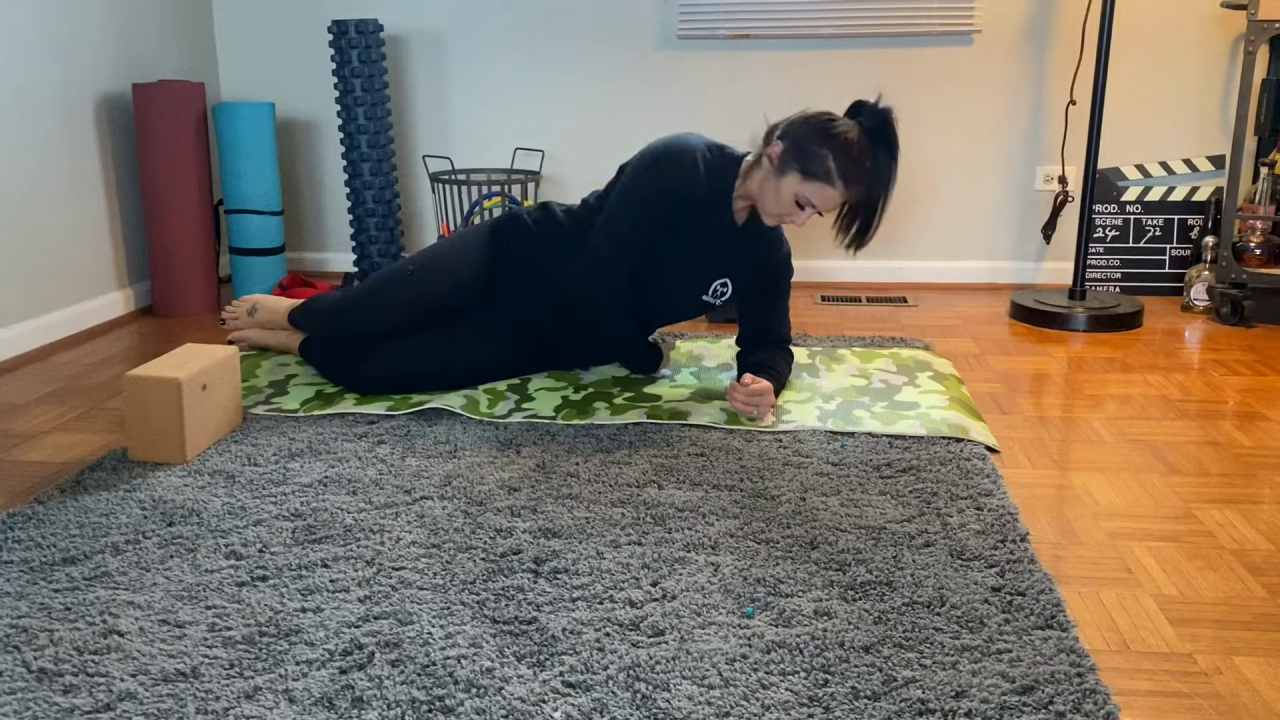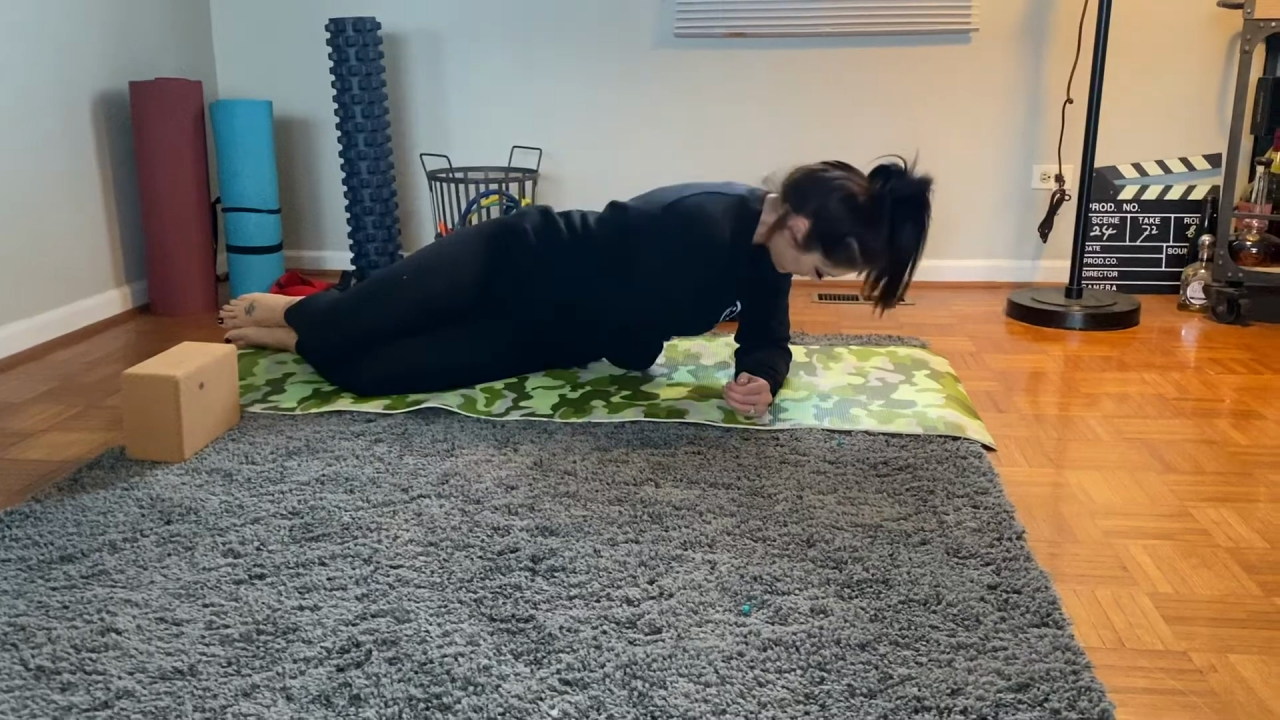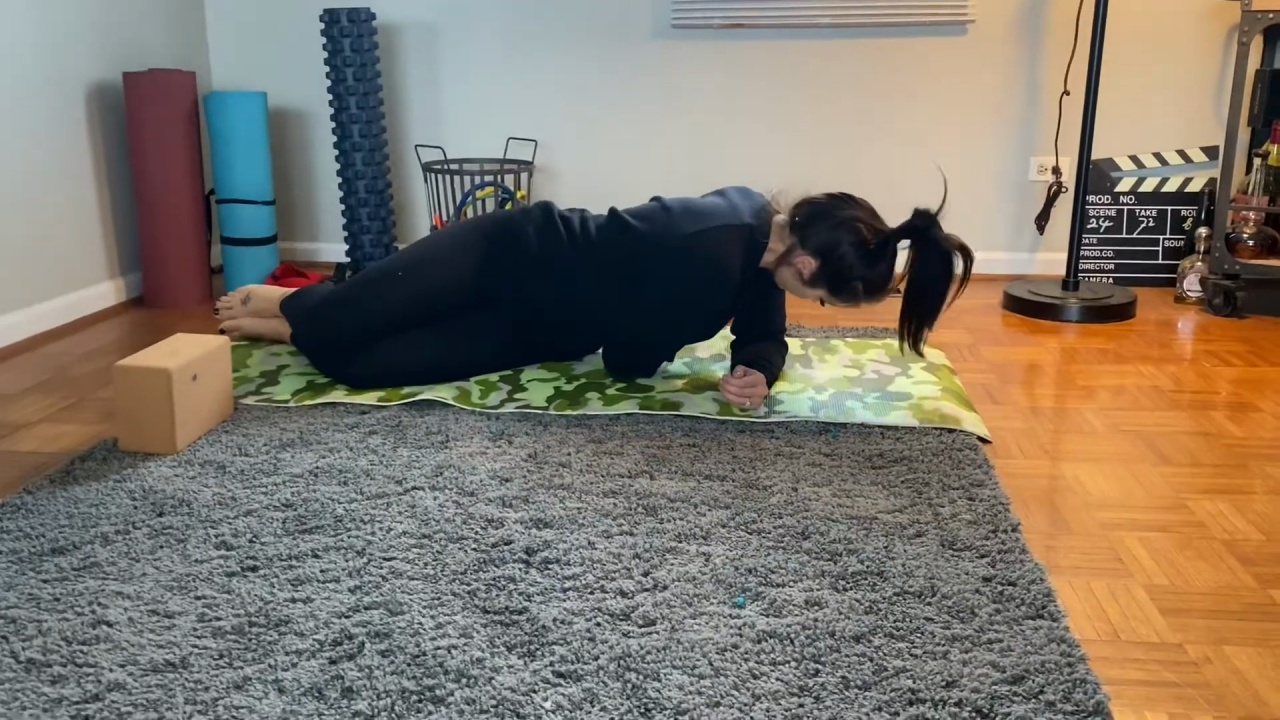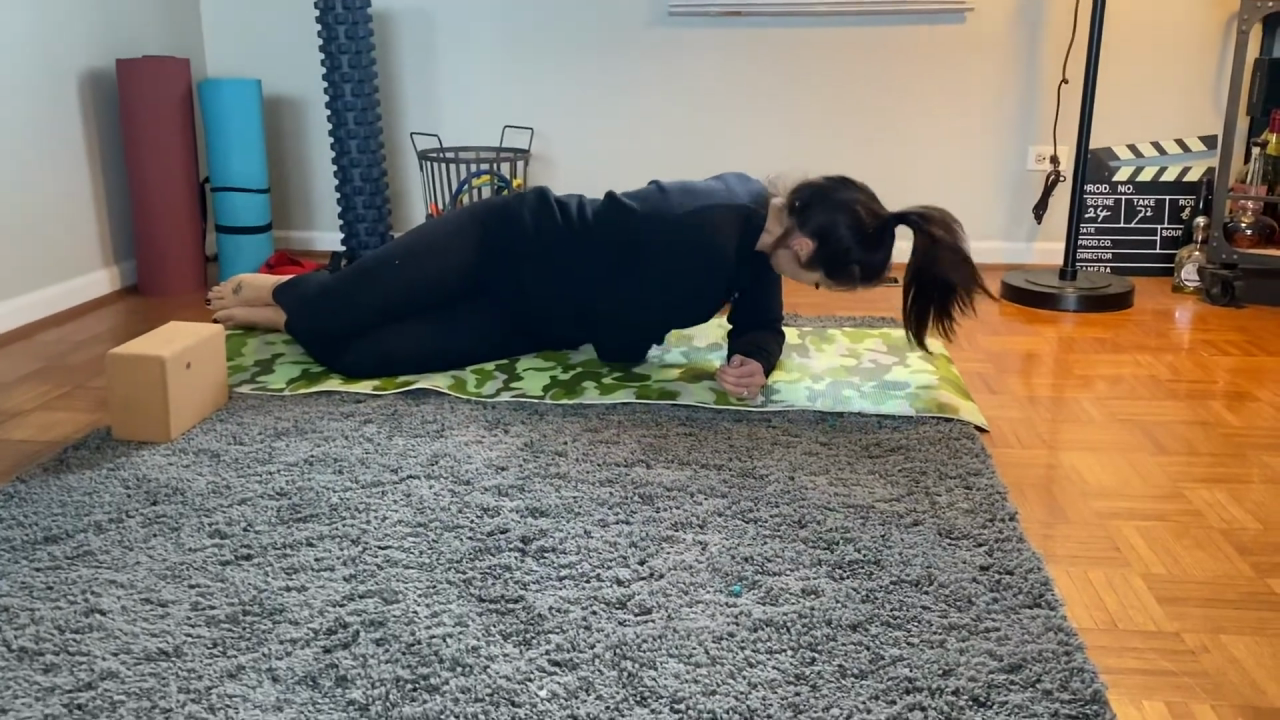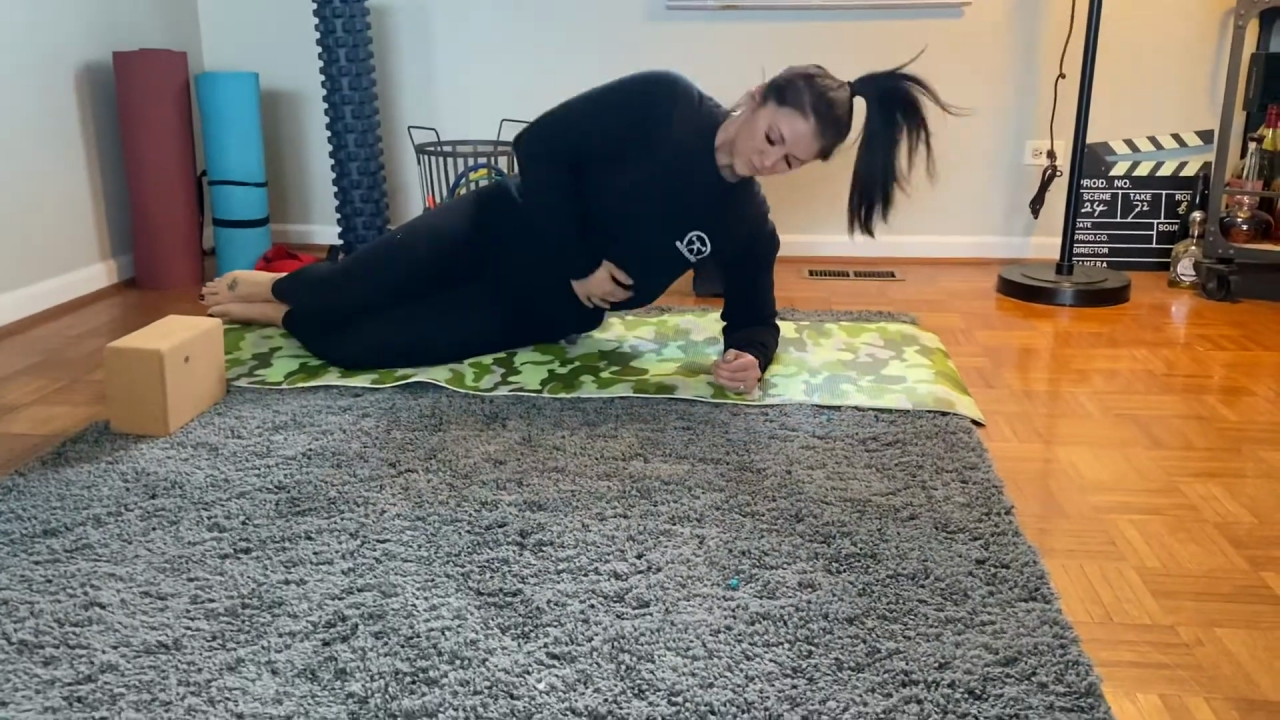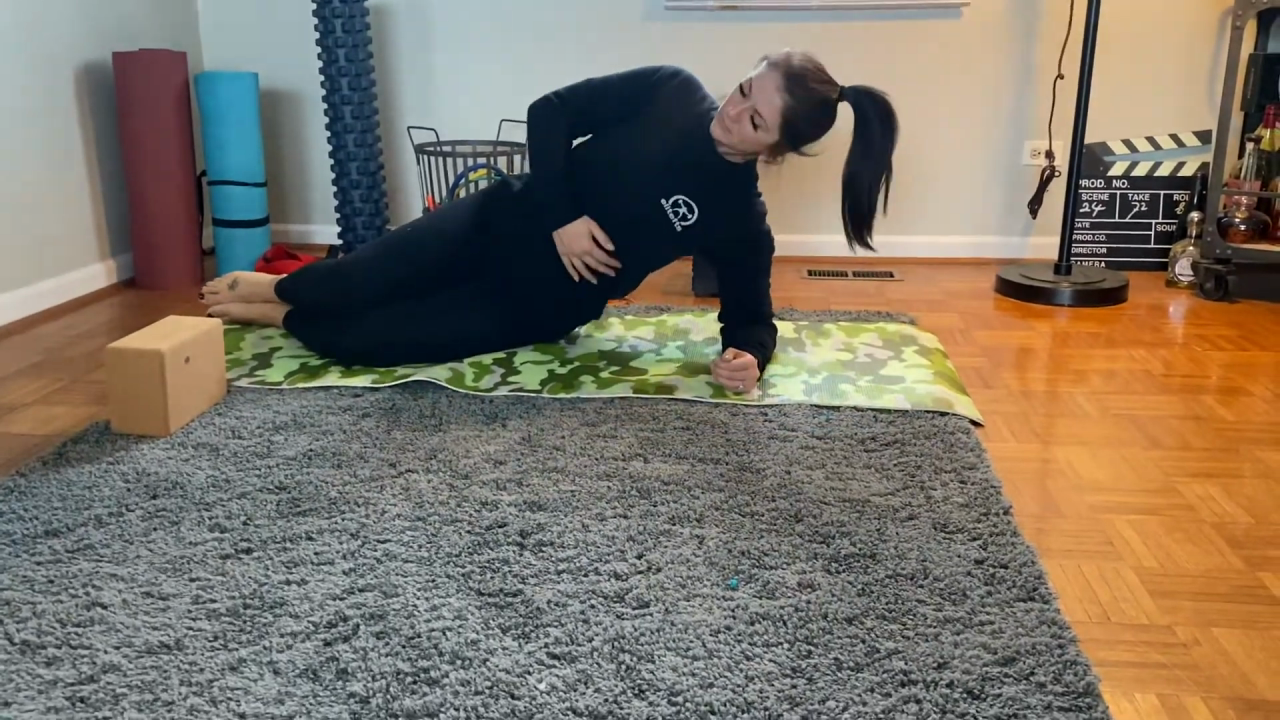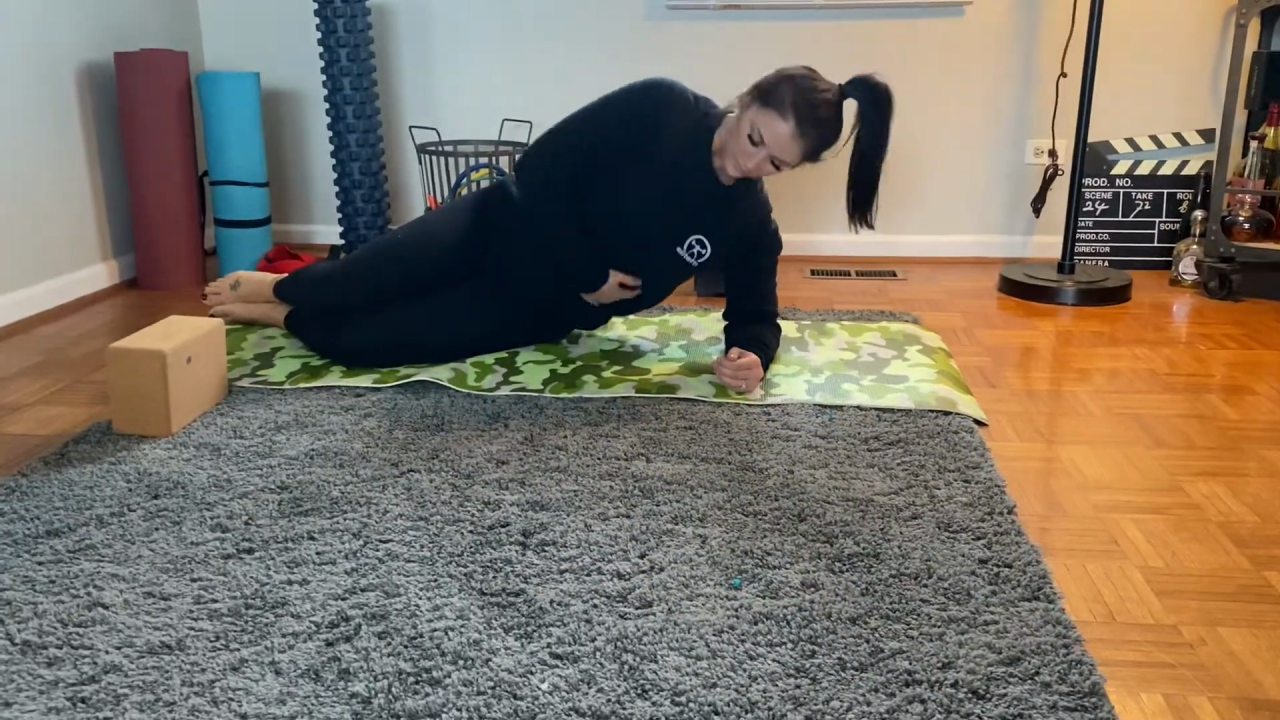
dt=0.7s
person 1, frame 1
left shoulder: (765, 256)
right shoulder: (681, 165)
left elbow: (768, 343)
right elbow: (600, 272)
left wrist: (762, 382)
right wrist: (645, 358)
left hip: (552, 341)
right hip: (511, 259)
left knee: (368, 372)
right knee: (353, 323)
left ankle: (292, 342)
right ankle: (288, 311)
person 1, frame 2
left shoulder: (763, 247)
right shoulder: (705, 225)
left elbow: (767, 341)
right elbow: (629, 341)
left wrist: (760, 380)
right wrist: (652, 352)
left hip: (545, 339)
right hip: (506, 261)
left knee: (366, 375)
right knee: (348, 325)
left ankle: (286, 337)
right ankle: (288, 311)
person 1, frame 3
left shoulder: (762, 225)
right shoulder: (713, 259)
left elbow: (762, 334)
right elbow: (630, 359)
left wrist: (756, 374)
right wrist: (664, 332)
right hip: (505, 256)
left knee: (361, 366)
right knee: (345, 322)
left ankle: (279, 325)
right ankle: (277, 302)
person 1, frame 4
left shoulder: (759, 229)
right shoulder: (711, 233)
left elbow: (759, 324)
right elbow: (621, 342)
left wrist: (751, 364)
right wrist: (654, 329)
left hip: (538, 321)
right hip: (501, 241)
left knee: (362, 357)
right knee: (344, 308)
left ankle: (277, 316)
right ankle: (273, 290)
person 1, frame 5
left shoulder: (748, 227)
right shoulder: (663, 102)
left elbow: (754, 318)
right elbow: (539, 145)
left wrist: (748, 358)
right wrist: (577, 266)
left hip: (542, 311)
right hip: (498, 228)
left knee: (353, 346)
right knee: (349, 292)
left ankle: (276, 316)
right ankle: (273, 286)
person 1, frame 6
left shoulder: (741, 221)
right shoulder: (672, 91)
left elbow: (751, 316)
right elbow: (551, 110)
left wrist: (746, 358)
right wrist: (562, 214)
left hip: (537, 307)
right hip: (502, 221)
left knee: (361, 341)
right knee: (356, 283)
left ankle: (278, 318)
right ankle: (272, 285)
person 1, frame 7
left shoulder: (750, 227)
right shoulder: (662, 108)
left elbow: (756, 316)
right elbow: (542, 165)
left wrist: (750, 356)
right wrist: (588, 275)
left hip: (540, 309)
right hip: (500, 226)
left knee: (357, 342)
right knee: (357, 286)
left ankle: (278, 316)
right ankle: (276, 285)
